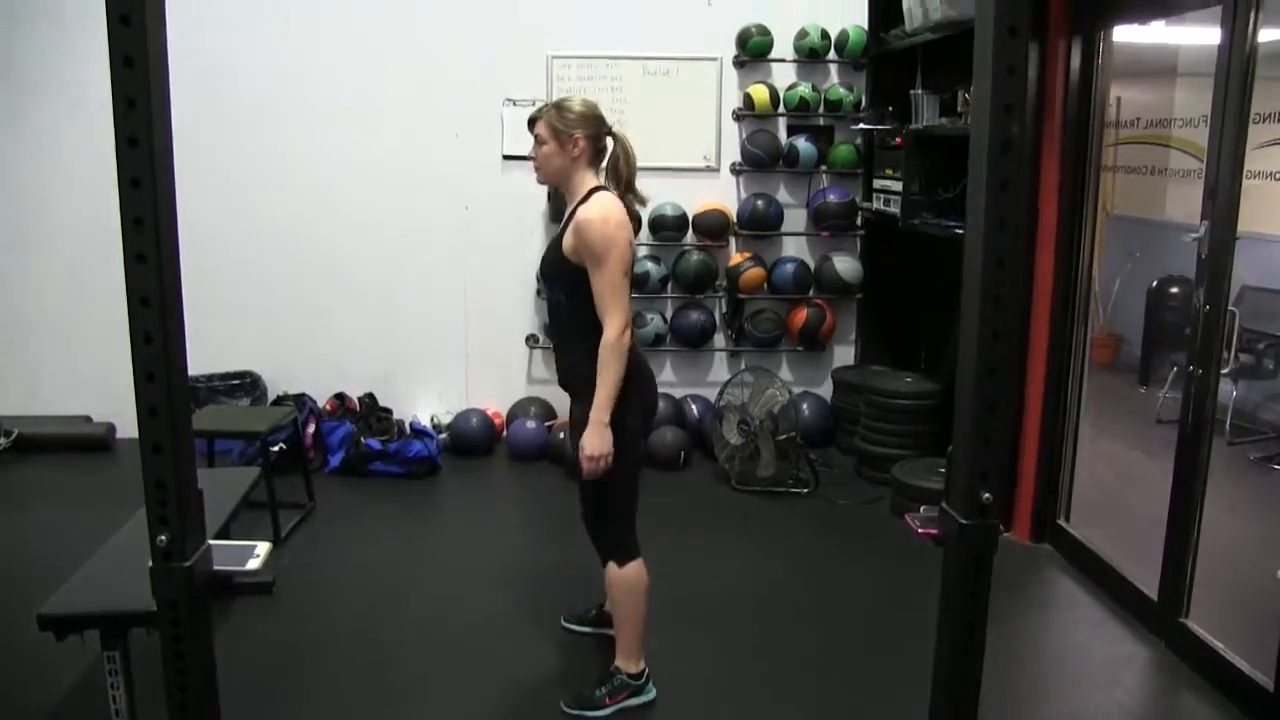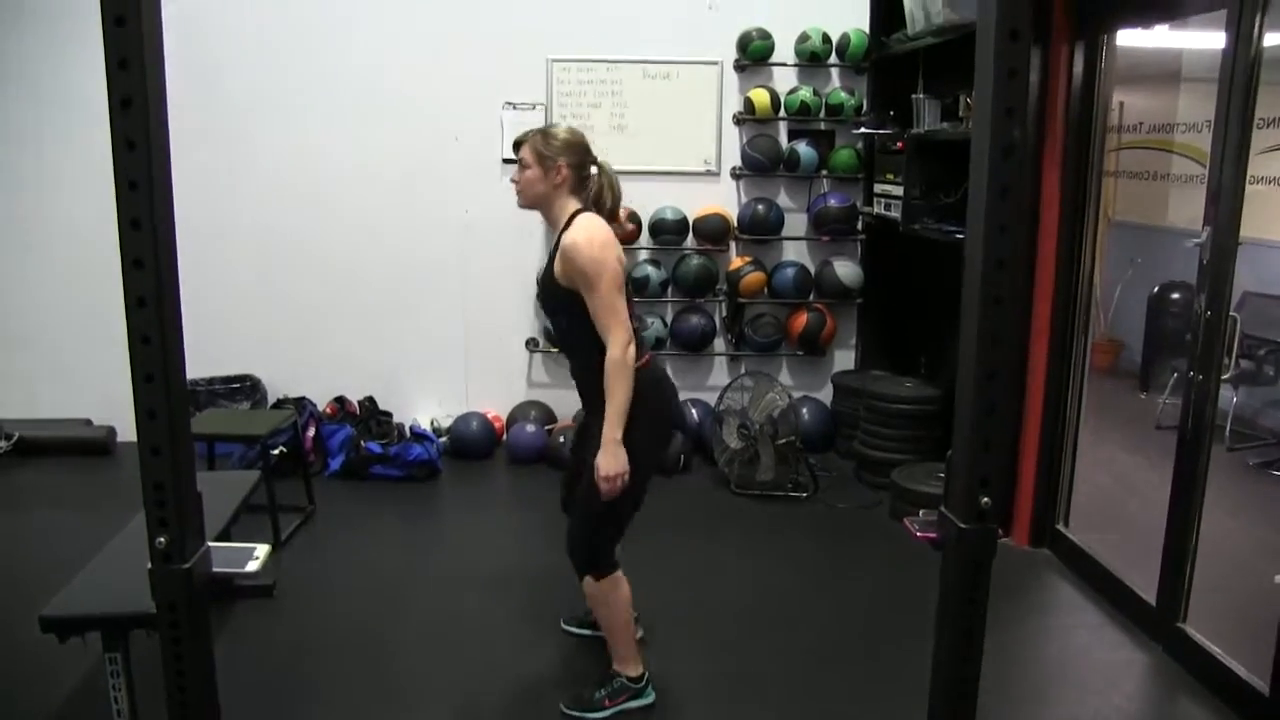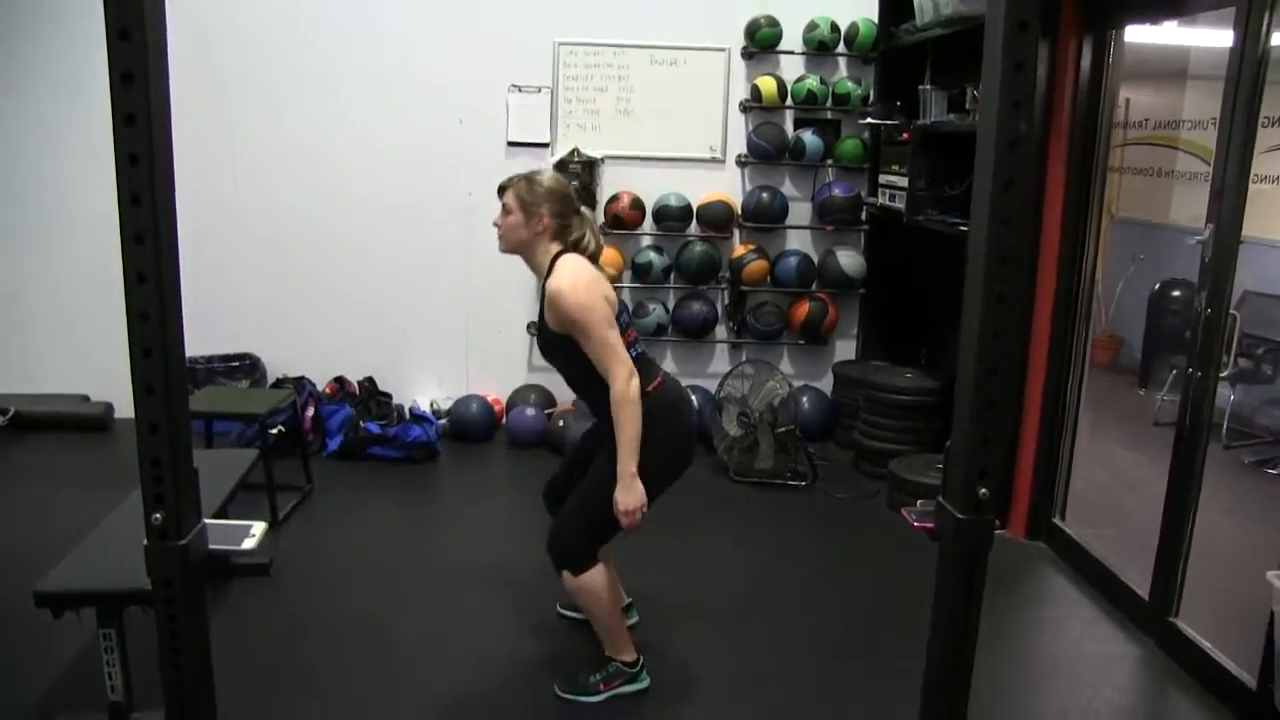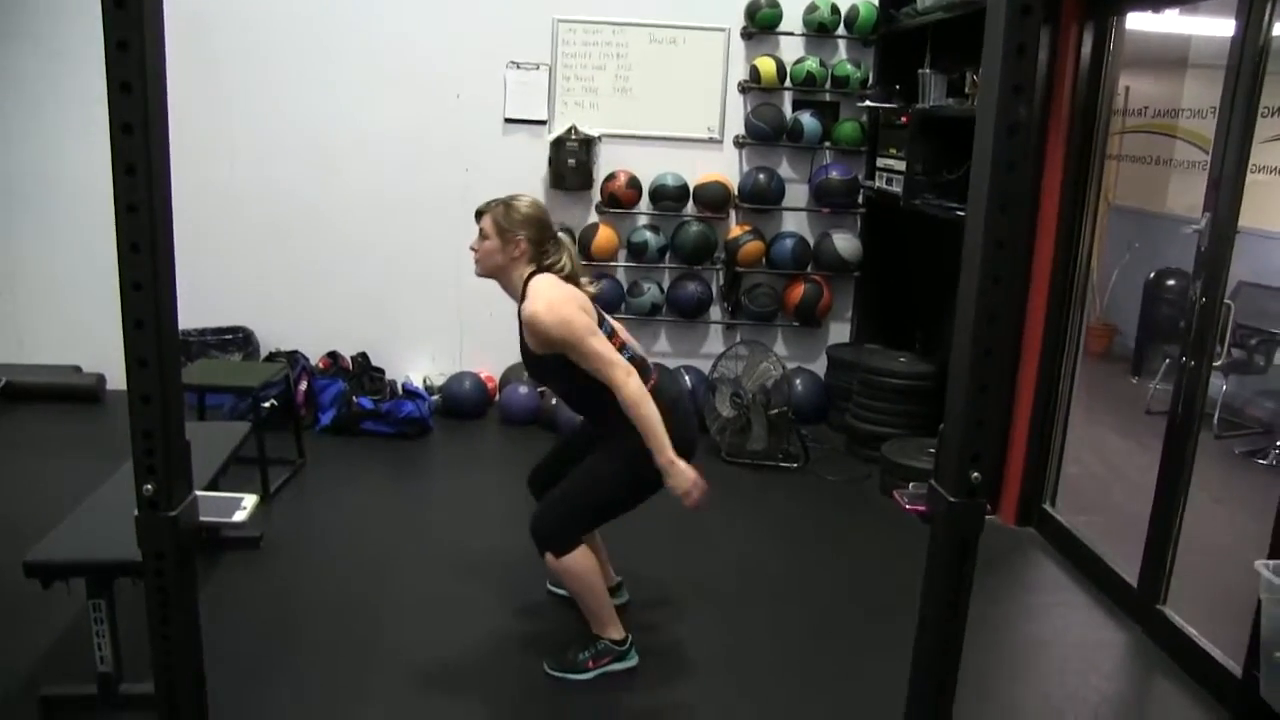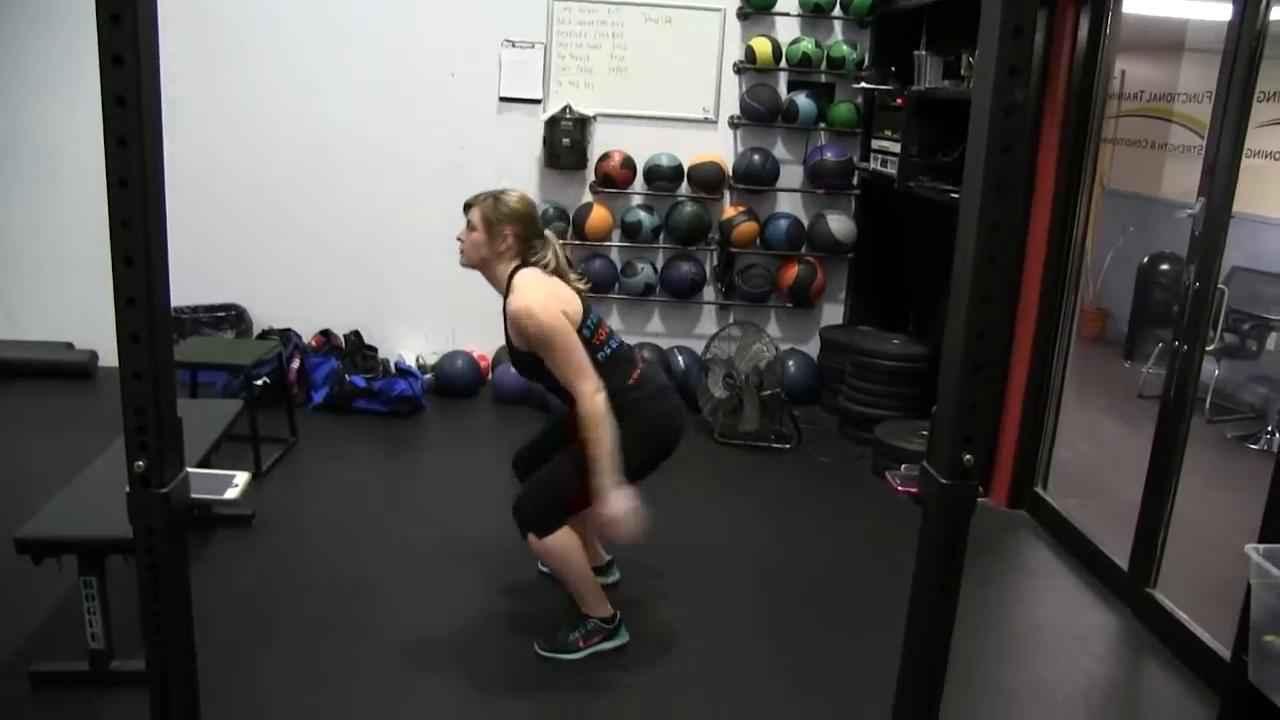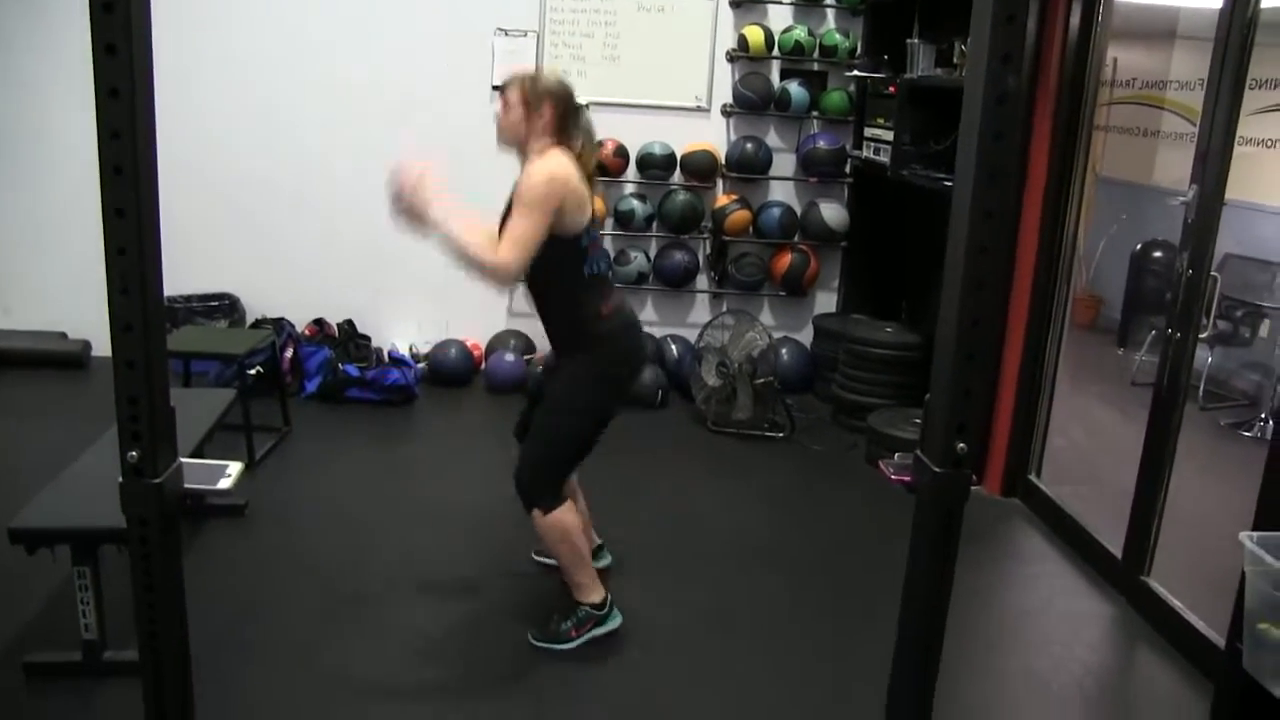
dt=0.2s
person 1, frame 1
left shoulder: (598, 215)
right shoulder: (585, 208)
left elbow: (617, 329)
left wrist: (599, 424)
left hip: (613, 392)
right hip: (595, 386)
left knee: (612, 527)
right knee: (599, 513)
right ankle: (616, 611)
person 1, frame 2
left shoulder: (583, 239)
right shoulder: (575, 230)
left elbow: (620, 344)
left wrist: (612, 445)
left hip: (637, 406)
right hip: (615, 398)
left knee: (588, 543)
right knee: (580, 511)
right ankle: (612, 613)
person 1, frame 3
left shoulder: (566, 286)
right shoulder: (562, 270)
left elbow: (621, 377)
left wrist: (629, 478)
left hip: (656, 427)
right hip: (641, 413)
left knee: (567, 542)
right knee: (560, 498)
left ankle: (624, 665)
right ankle: (613, 601)
person 1, frame 4
left shoulder: (542, 308)
right shoulder: (544, 287)
left elbow: (622, 378)
right elbow: (610, 333)
left wrist: (671, 462)
right wrist: (659, 380)
left hip: (655, 426)
right hip: (643, 412)
left knee: (552, 526)
right knee: (545, 483)
left ankle: (612, 642)
right ankle: (605, 581)
person 1, frame 5
left shoulder: (528, 303)
right shoulder: (529, 282)
left elbow: (589, 394)
left wrist: (613, 488)
left hip: (643, 419)
right hip: (635, 403)
left knee: (536, 508)
right knee: (531, 466)
left ankle: (602, 623)
right ankle: (594, 563)
person 1, frame 6
left shoulder: (549, 175)
right shoulder: (548, 169)
left elbow: (504, 266)
right elbow: (508, 248)
left wrist: (435, 214)
right wrist: (439, 213)
left hip: (601, 350)
right hip: (589, 339)
left knee: (535, 477)
right knee: (534, 441)
left ankle: (593, 604)
right ankle: (587, 543)
